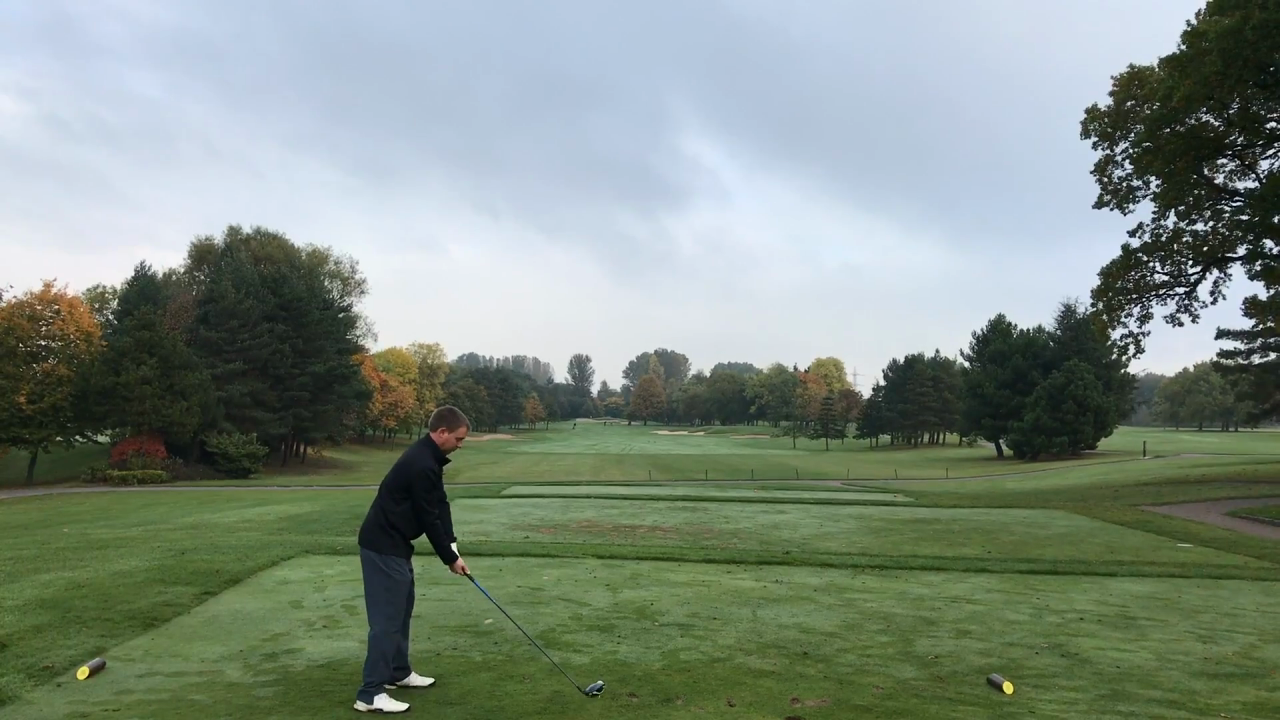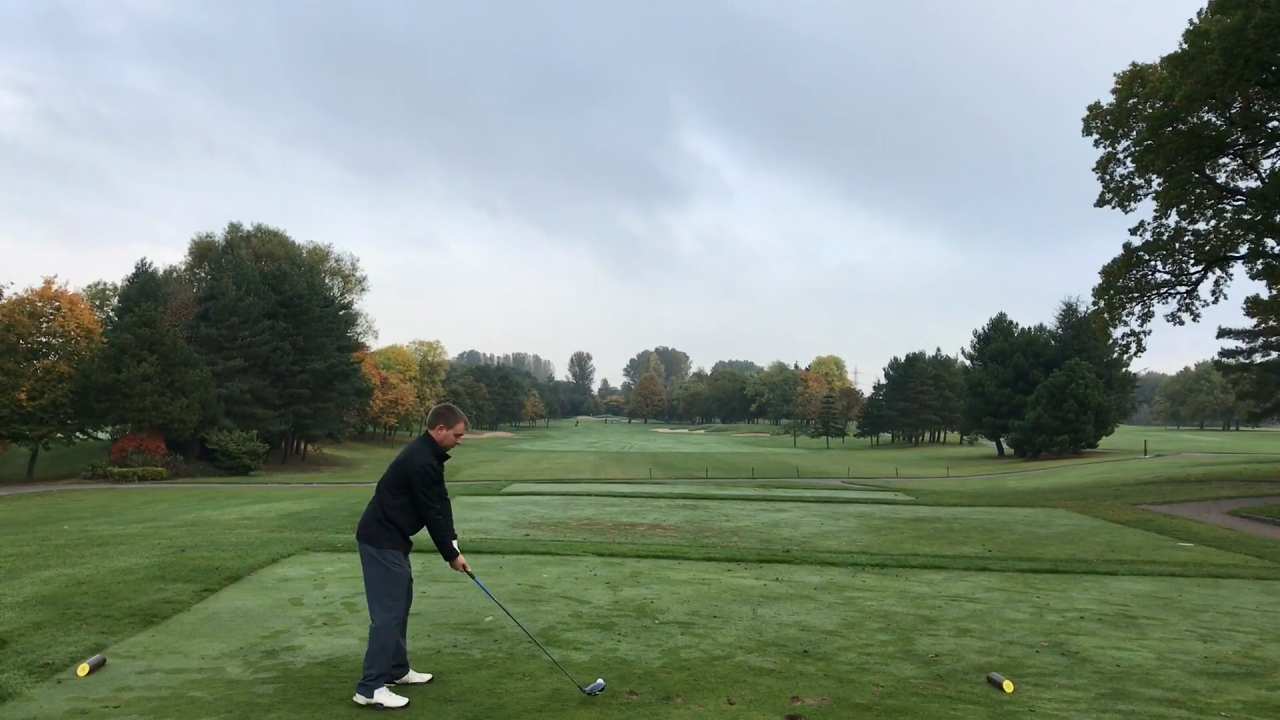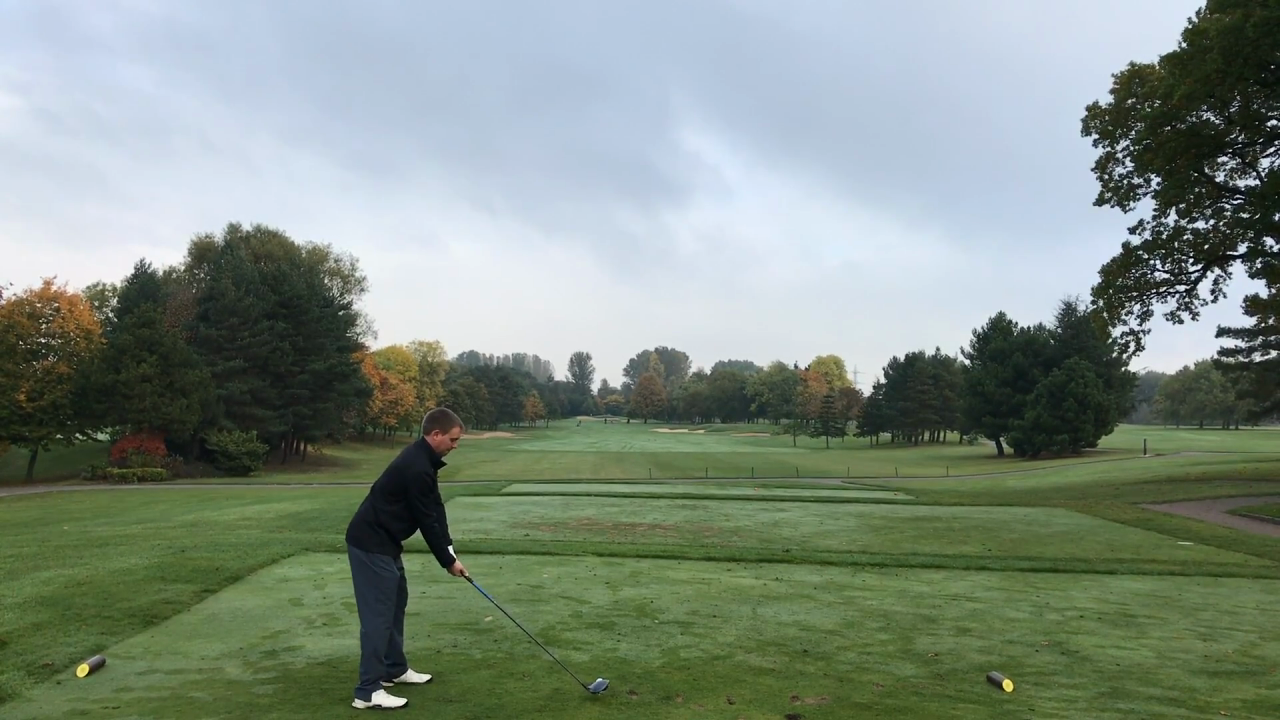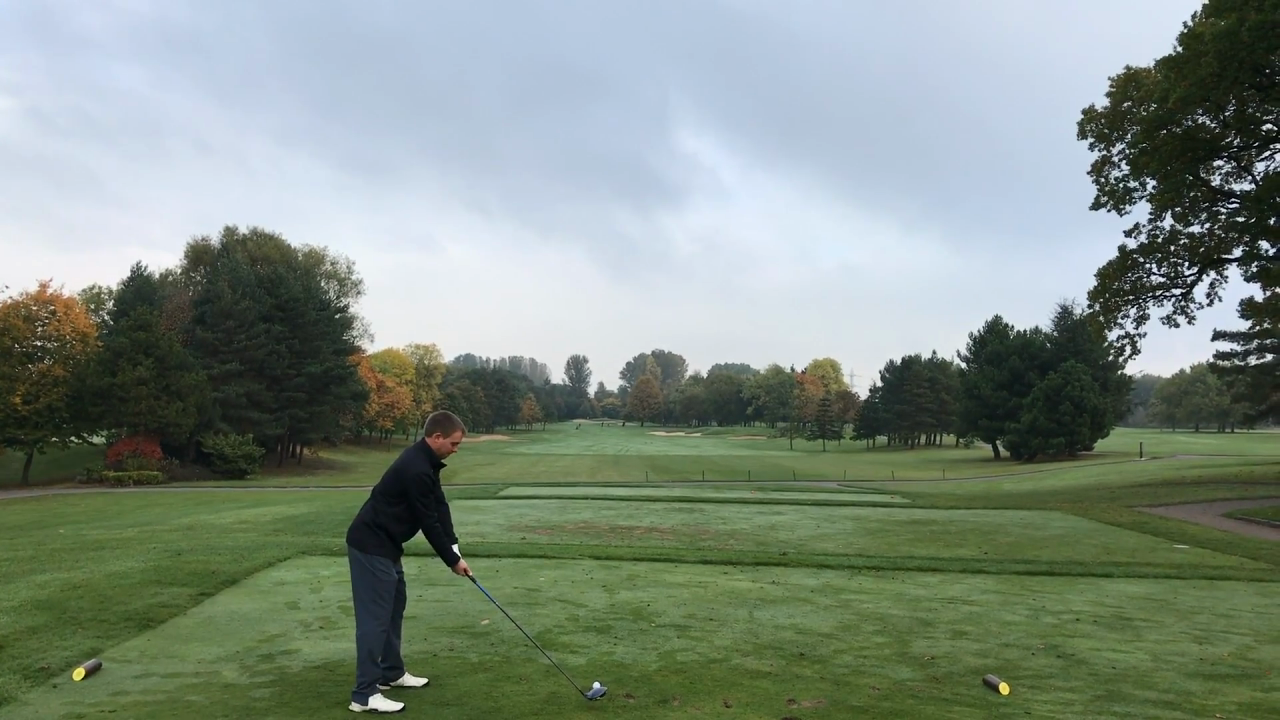
dt=1s
person 1, frame 1
left shoulder: (429, 457)
right shoulder: (421, 465)
left elbow: (440, 506)
right elbow: (429, 518)
left wrist: (453, 548)
right wrist: (449, 558)
left hip: (395, 542)
right hip: (382, 545)
left knee: (401, 608)
right knee: (387, 617)
left ankle: (397, 672)
right ankle: (371, 694)
person 1, frame 2
left shoulder: (427, 454)
right shoulder: (421, 461)
left elbow: (441, 503)
right elbow: (431, 514)
left wrist: (454, 546)
right wrist: (451, 555)
left hip: (391, 537)
right hip: (380, 539)
left knee: (400, 604)
right knee: (388, 610)
left ankle: (396, 670)
right ankle: (371, 686)
person 1, frame 3
left shoulder: (423, 458)
right shoulder: (417, 468)
left elbow: (436, 509)
right elbow: (427, 521)
left wrist: (450, 551)
right wrist: (448, 561)
left hip: (383, 539)
right hip: (370, 542)
left knee: (395, 603)
right knee: (378, 613)
left ankle: (394, 669)
right ankle: (368, 690)
person 1, frame 4
left shoulder: (425, 460)
right shoulder: (416, 469)
left elbow: (440, 507)
right elbow: (428, 522)
left wrist: (454, 550)
right wrist: (452, 561)
left hip: (386, 542)
right hip: (370, 544)
left knee: (394, 606)
right knee: (375, 615)
left ankle: (391, 672)
right ankle: (364, 694)
